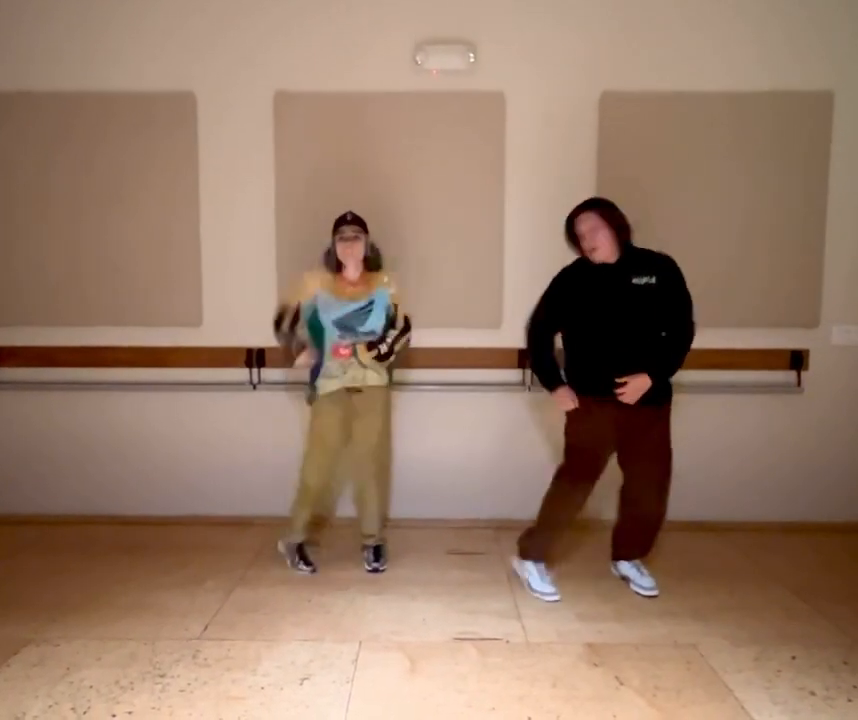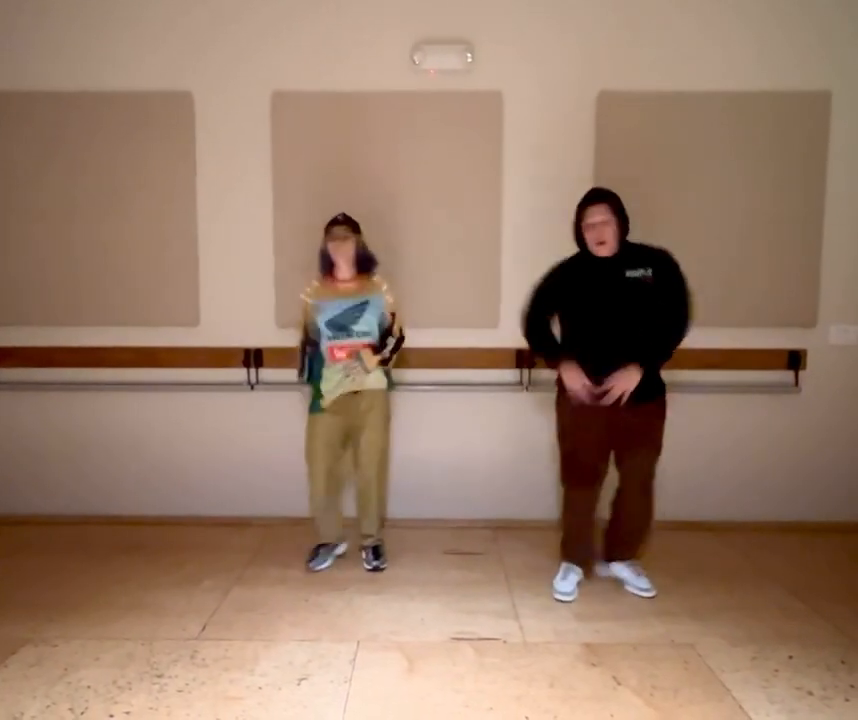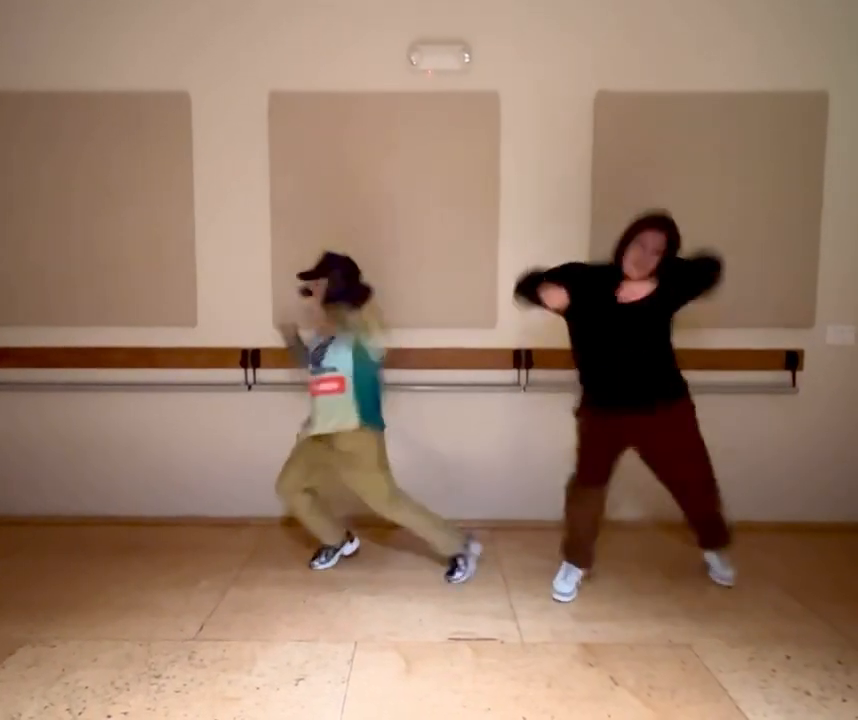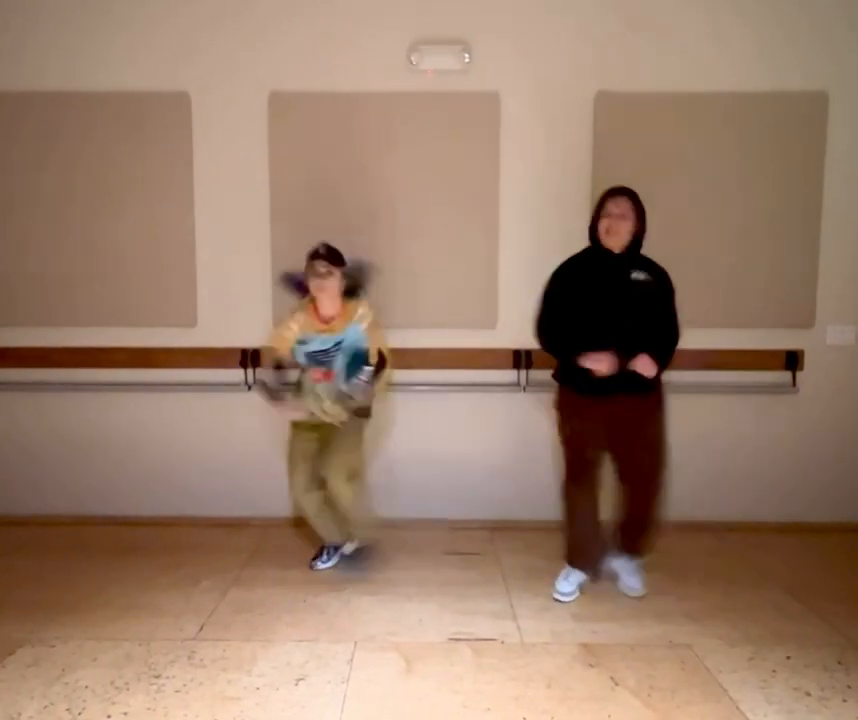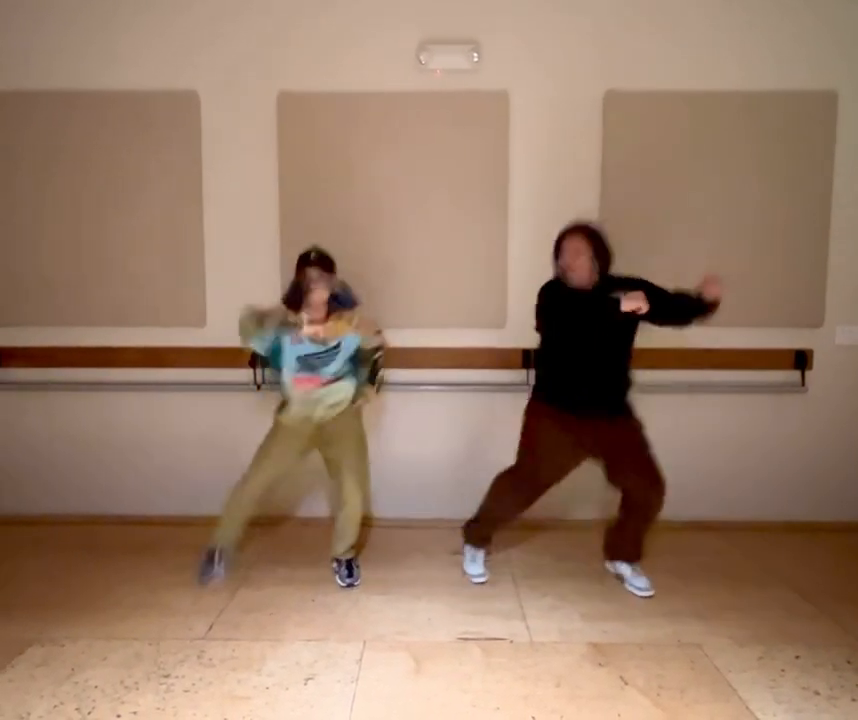
dt=0.3s
person 1, frame 1
left shoulder: (659, 269)
right shoulder: (572, 281)
left elbow: (681, 329)
right elbow: (538, 335)
left wrist: (653, 374)
right wrist: (555, 385)
left hip: (647, 398)
right hip: (590, 399)
left knee: (649, 483)
right knee: (577, 476)
left ankle: (629, 558)
right ankle: (532, 557)
person 1, frame 2
left shoulder: (655, 264)
right shoulder: (568, 275)
left elbow: (675, 322)
right elbow: (535, 323)
left wrist: (639, 367)
right wrist: (562, 365)
left hip: (642, 396)
right hip: (584, 397)
left knee: (637, 482)
right knee: (581, 481)
left ankle: (620, 558)
right ankle: (574, 563)
person 1, frame 3
left shoulder: (664, 284)
right shoulder: (586, 281)
left elbow: (708, 269)
right elbow: (527, 285)
left wrist: (653, 284)
right wrist: (546, 293)
left hip: (663, 407)
right hip: (603, 408)
left knee: (694, 480)
right knee: (588, 484)
left ankle: (714, 547)
right ankle: (574, 563)
person 1, frame 4
left shoulder: (651, 275)
right shoulder: (572, 271)
left elbow: (667, 332)
right elbow: (549, 331)
left wrist: (653, 357)
right wrist: (582, 356)
left hip: (638, 395)
right hip: (580, 394)
left knee: (643, 477)
right knee: (581, 478)
left ankle: (626, 553)
right ankle: (579, 563)
person 1, frame 5
left shoulder: (628, 290)
right shoulder: (555, 295)
left elbow: (676, 309)
right elbow: (553, 326)
left wrist: (706, 299)
right wrist: (619, 307)
left hip: (612, 415)
right hip: (555, 414)
left knee: (648, 488)
right knee: (525, 482)
left ankle: (623, 558)
right ankle: (475, 543)
person 2, frame 1
left shoulder: (383, 284)
right shoulder: (318, 282)
left elbow: (402, 329)
right elbow: (286, 319)
left wrist: (373, 351)
right wrist: (300, 349)
left hip: (372, 388)
right hip: (330, 388)
left knee: (372, 465)
right knee: (318, 465)
left ankle: (373, 540)
right ankle: (296, 537)
person 2, frame 2
left shoulder: (377, 287)
right shoulder: (315, 290)
left elbow: (396, 336)
right elbow: (307, 339)
left wrist: (372, 358)
right wrist: (307, 377)
left hip: (370, 392)
right hip: (327, 393)
left knee: (371, 468)
right knee: (321, 467)
left ankle: (372, 541)
right ankle: (330, 539)
person 2, frame 3
left shoulder: (360, 321)
right shoulder: (323, 326)
left elbow: (373, 350)
right wrist: (295, 343)
left hip: (355, 431)
right hip: (319, 431)
left knee: (385, 498)
right knee: (290, 486)
left ankle: (458, 548)
right ankle: (338, 540)
person 2, frame 4
left shoulder: (360, 313)
right shoulder: (299, 319)
left elbow: (379, 362)
right elbow: (279, 358)
left hip: (344, 415)
right hip: (307, 415)
left knee: (340, 476)
right knee: (303, 488)
left ankle: (352, 538)
right ankle: (337, 540)
person 2, frame 5
left shoulder: (350, 322)
right shoulder: (281, 322)
left elbow: (376, 341)
right elbow: (249, 329)
left wrist: (370, 380)
right wrist: (275, 323)
left hip: (340, 414)
right hip: (296, 418)
left knee: (353, 487)
right knee: (254, 483)
left ankle: (344, 556)
right ankle: (220, 546)
